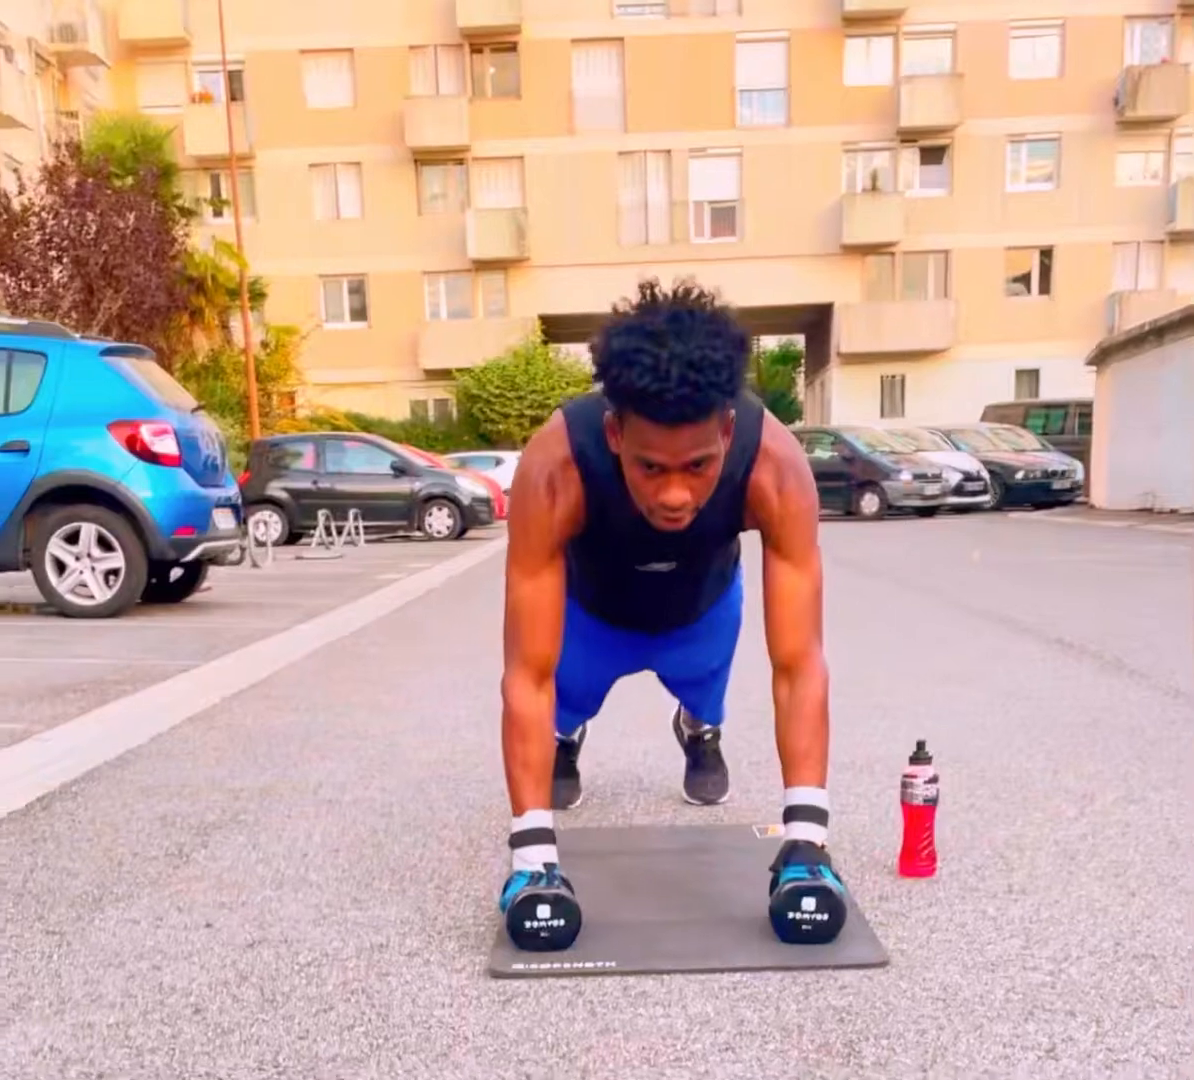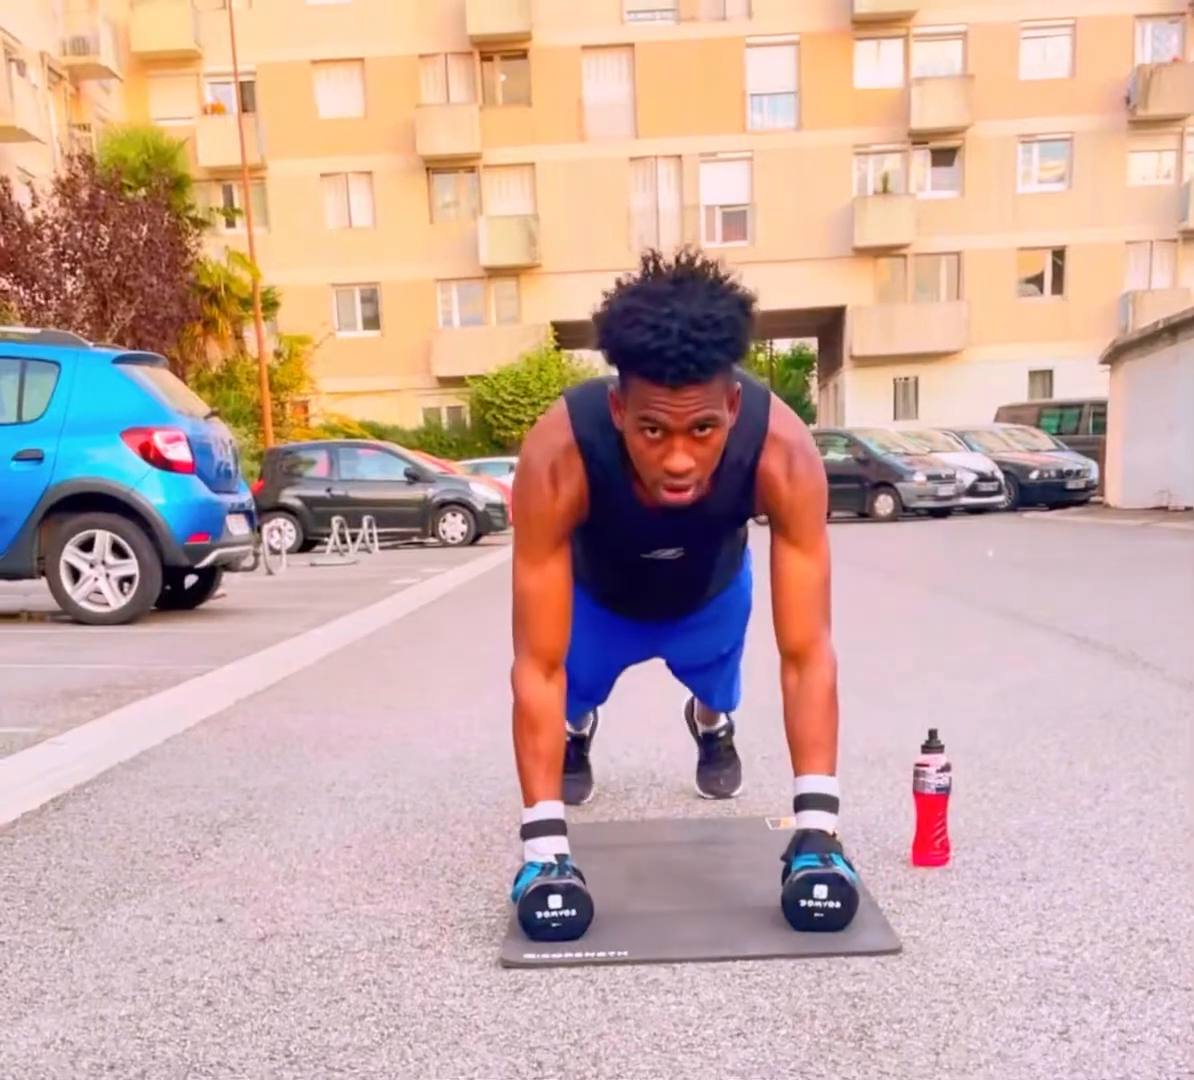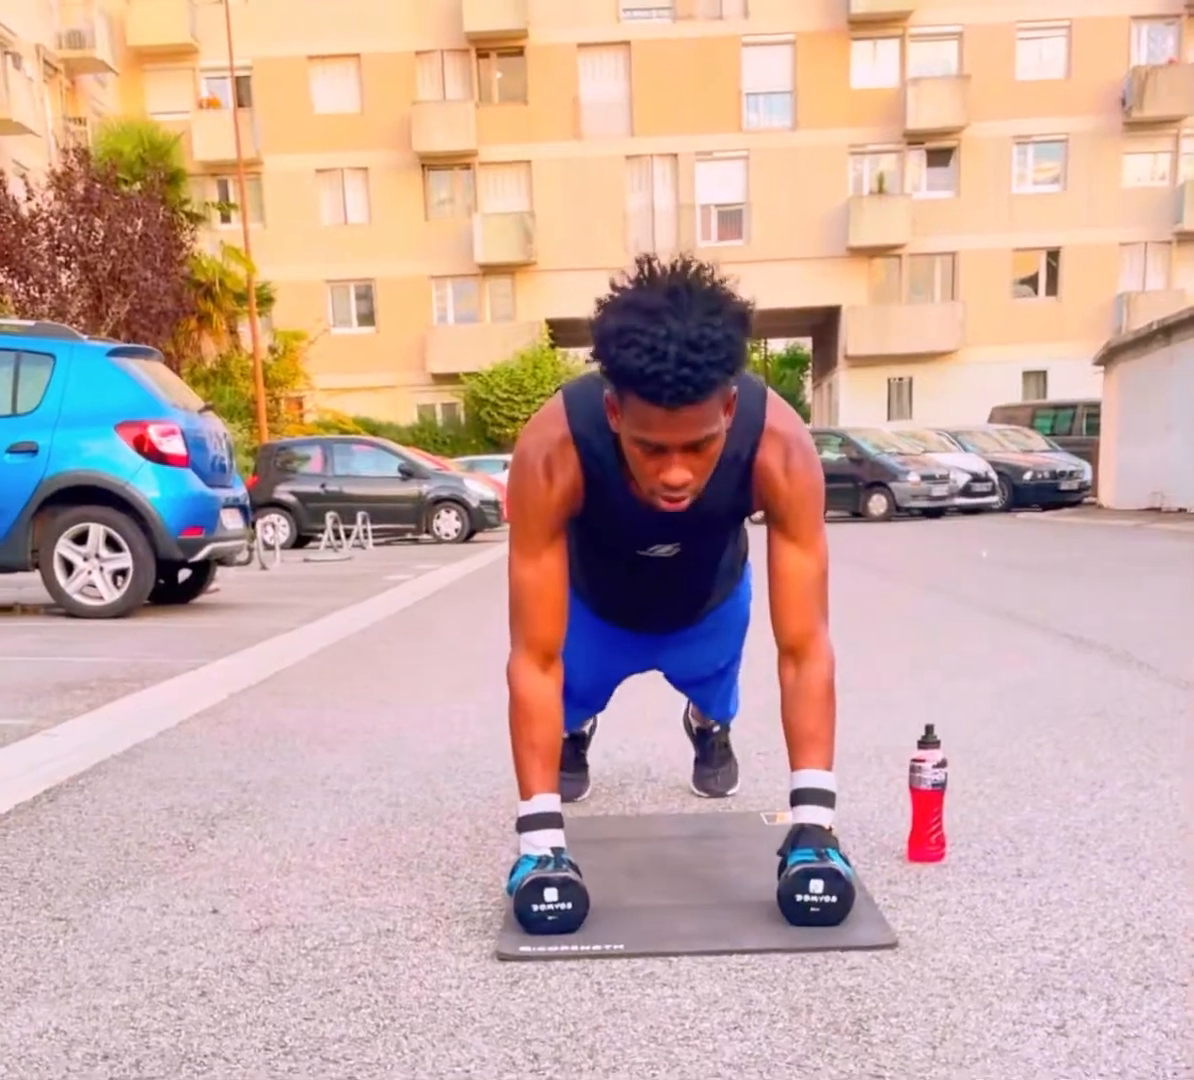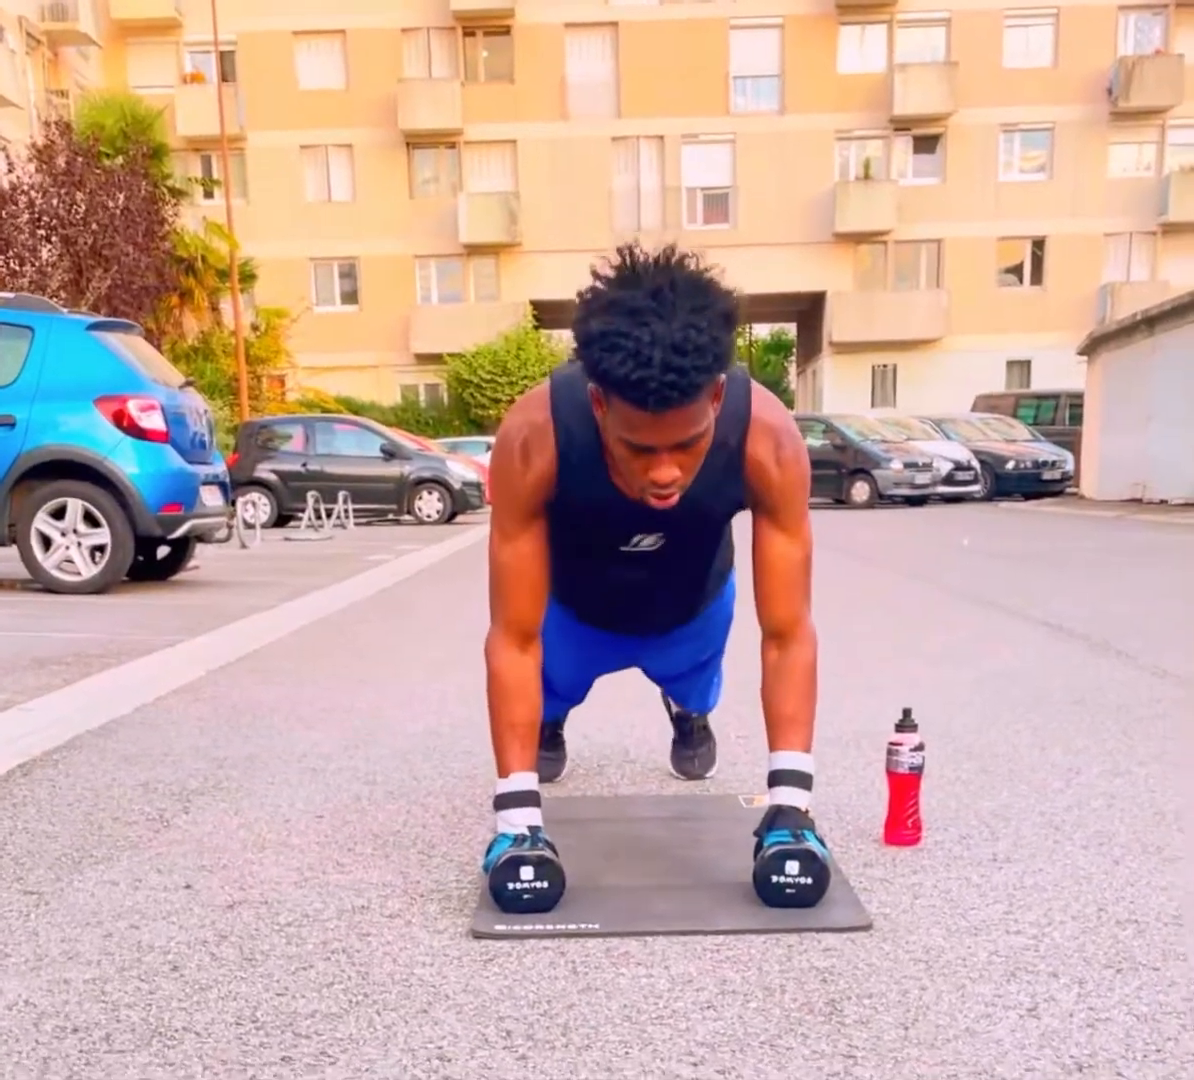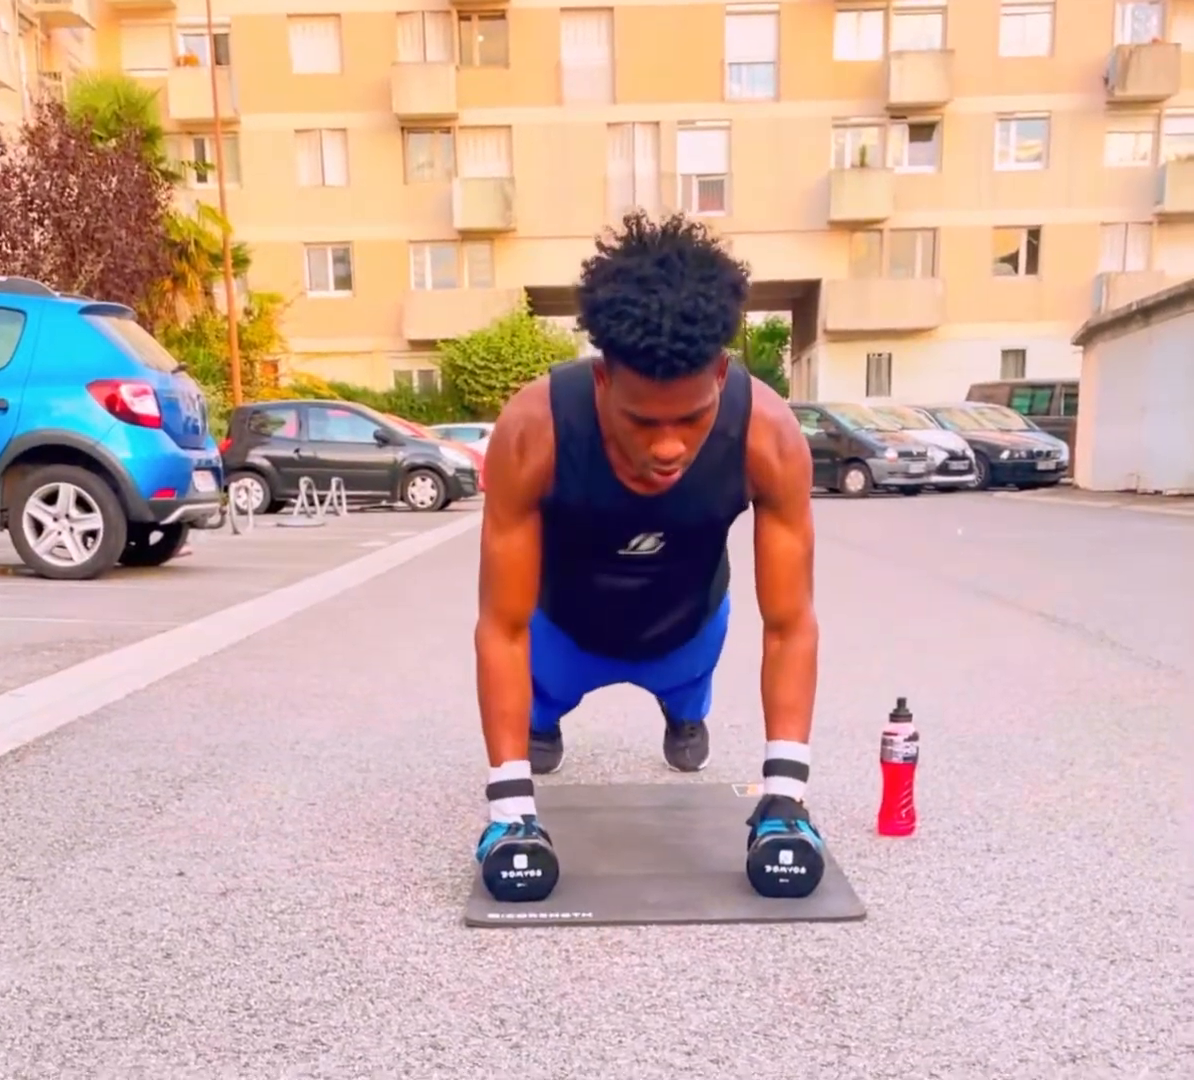
dt=0.4s
person 1, frame 1
left shoulder: (776, 466)
right shoulder: (554, 467)
left elbow: (799, 664)
right elbow: (527, 674)
left wrist: (806, 834)
right wrist: (532, 850)
left hip: (702, 601)
right hip: (592, 606)
left ankle: (699, 731)
right ankle: (566, 737)
person 1, frame 2
left shoulder: (783, 451)
right shoulder: (557, 456)
left elbow: (807, 652)
right elbow: (537, 665)
left wrist: (817, 823)
right wrist: (544, 841)
left hip: (711, 588)
right hip: (599, 595)
left ankle: (711, 724)
right ankle: (576, 734)
person 1, frame 3
left shoulder: (780, 446)
right shoulder: (551, 450)
left elbow: (804, 647)
right elbow: (535, 657)
left wrist: (813, 820)
right wrist: (540, 837)
left hip: (710, 597)
right hip: (595, 602)
left knee: (714, 695)
left ankle: (709, 726)
right ankle: (574, 733)
person 1, frame 4
left shoulder: (768, 440)
right shoulder: (532, 438)
left elbow: (787, 633)
right elbow: (514, 638)
left wrist: (790, 800)
right wrist: (516, 810)
left hip: (693, 604)
right hip: (575, 608)
left knee: (694, 691)
left ankle: (689, 714)
right ankle: (549, 723)
person 1, frame 5
left shoulder: (769, 435)
right shoulder: (533, 430)
left elbow: (789, 624)
right elbow: (503, 627)
left wrist: (784, 791)
right wrist: (510, 804)
left hip: (688, 624)
right hip: (567, 626)
left knee: (686, 702)
right knee: (541, 709)
left ankle: (683, 713)
right ankle: (542, 723)
